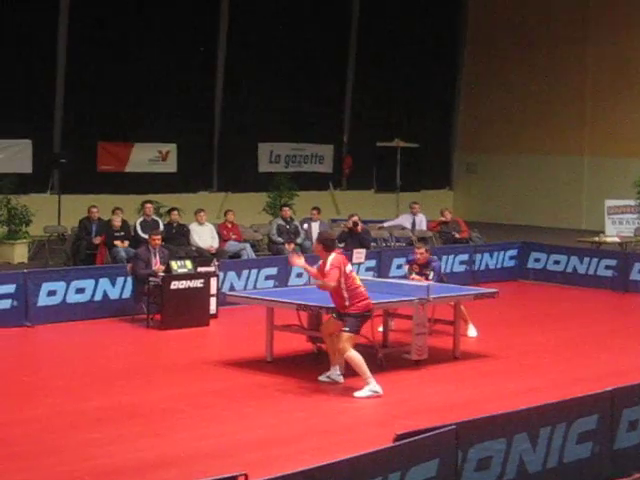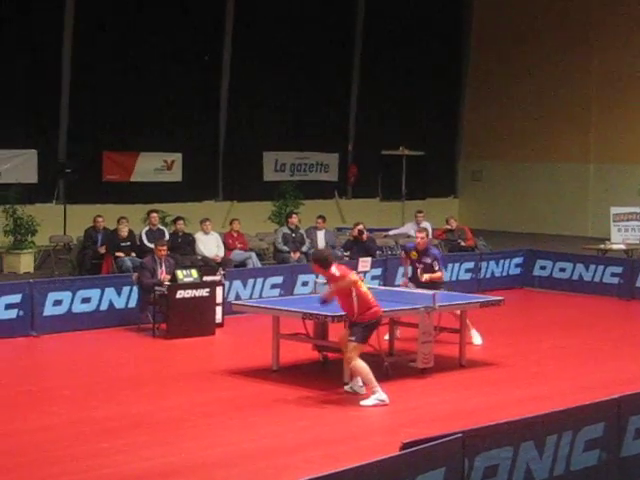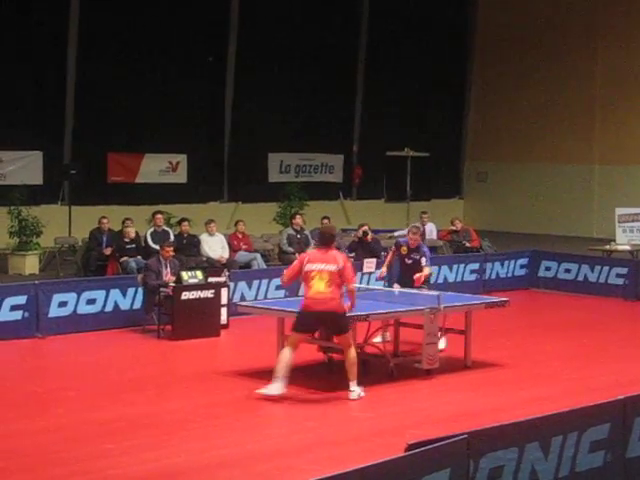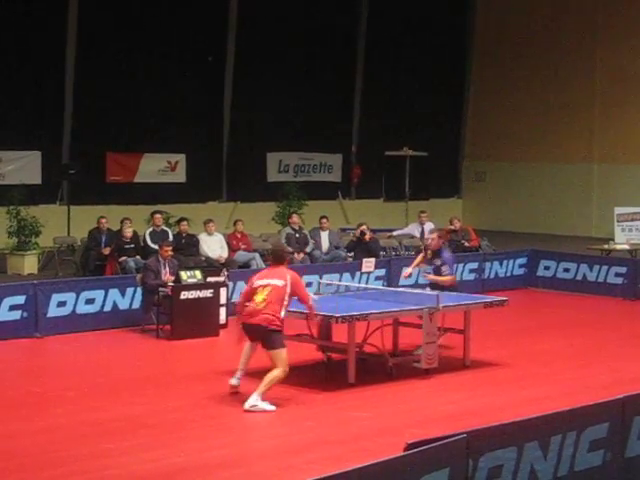
dt=0.5s
person 1, frame 1
left shoulder: (333, 260)
right shoulder: (329, 259)
left elbow: (330, 285)
right elbow: (318, 274)
left wrist: (320, 284)
right wrist: (304, 265)
left hip: (358, 308)
right hip: (348, 306)
left knee: (344, 347)
right knee: (326, 330)
left ankle: (372, 386)
right ankle: (335, 371)
person 1, frame 2
left shoulder: (335, 271)
right shoulder: (335, 270)
left elbow: (354, 279)
left wrist: (333, 290)
left hip: (367, 316)
right hip: (362, 314)
left knee: (351, 357)
right knee: (344, 342)
left ankle: (379, 394)
right ankle: (356, 383)
person 1, frame 3
left shoulder: (305, 257)
right shoulder: (342, 258)
left elbow: (285, 280)
right elbow: (351, 287)
left wrist: (301, 277)
right wrist: (352, 302)
left hip: (309, 309)
right hip: (333, 311)
left knee: (290, 346)
right knee: (348, 347)
left ankle: (278, 385)
right ankle: (354, 388)
person 1, frame 4
left shoulder: (257, 276)
right shoulder: (291, 276)
left elbow: (240, 303)
right elbow: (308, 303)
left wrist: (241, 323)
right wrist: (313, 316)
left hip: (249, 322)
right hip: (269, 325)
left knee: (252, 342)
right knee: (282, 369)
left ankle: (237, 378)
right ankle: (255, 399)
